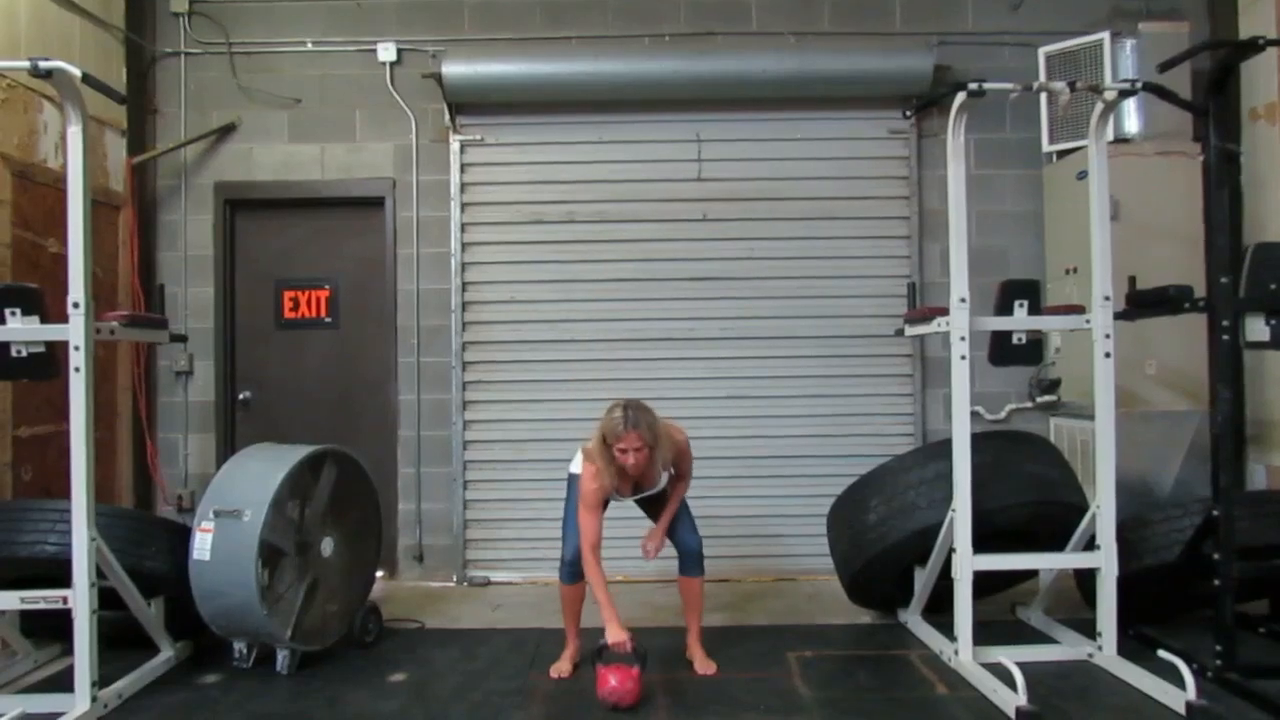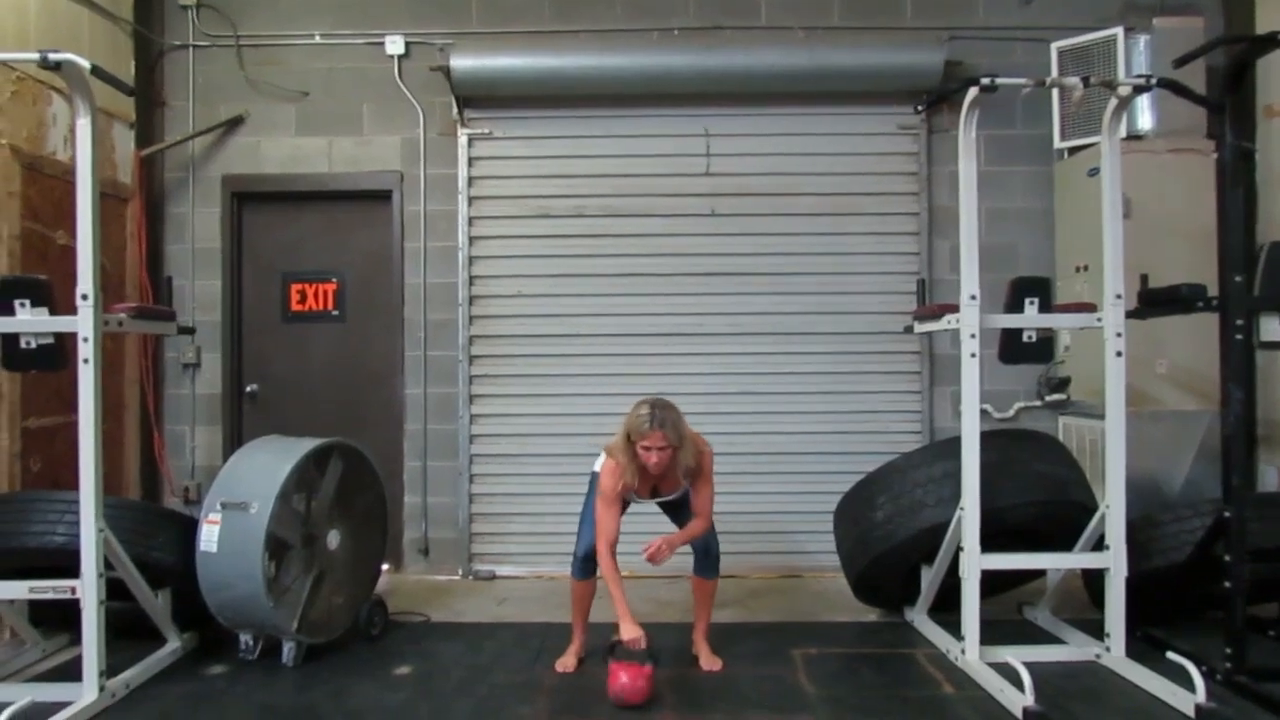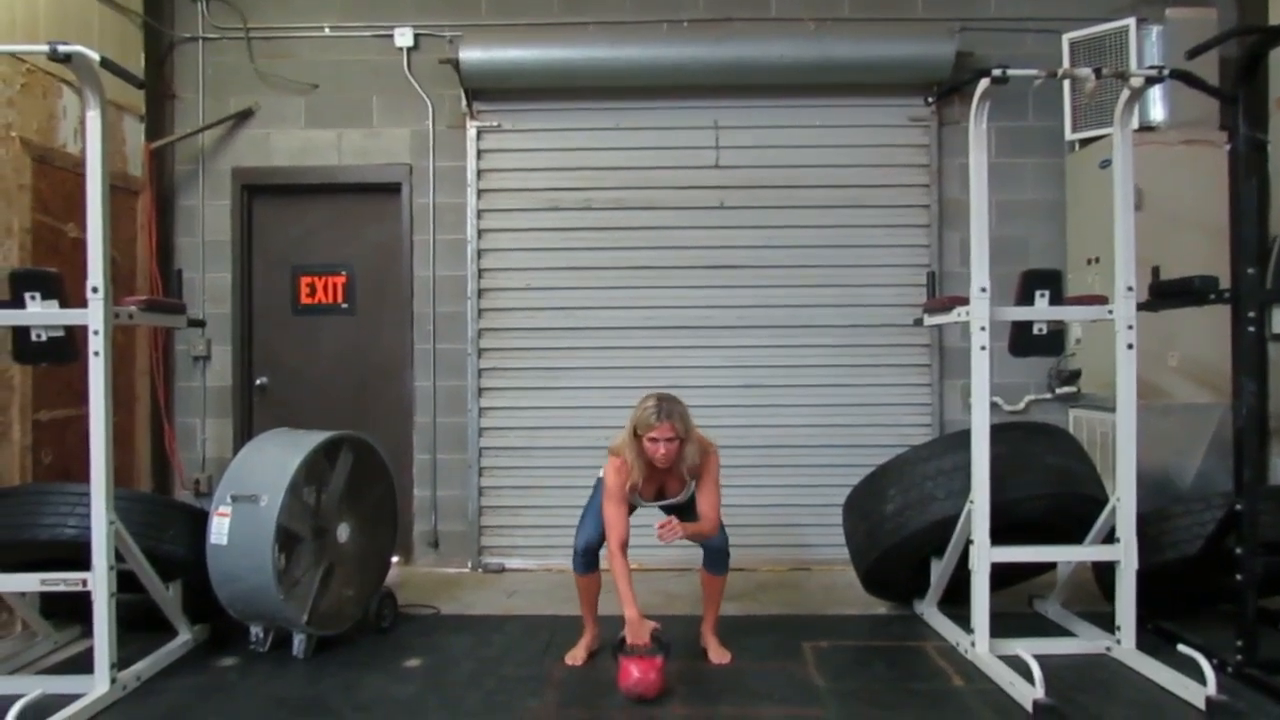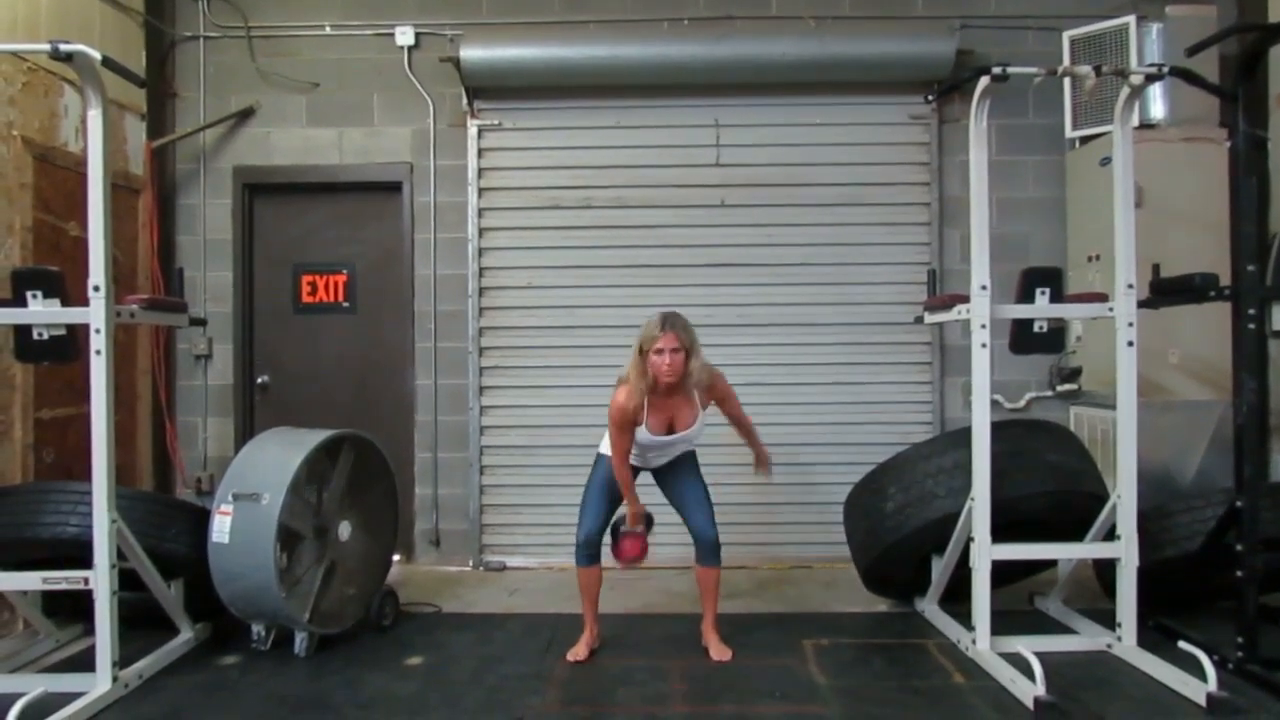
dt=0.7s
person 1, frame 1
left shoulder: (675, 442)
right shoulder: (594, 468)
left elbow: (681, 478)
right elbow: (590, 553)
left wrist: (661, 526)
right wrist: (611, 621)
left hip: (653, 484)
right hip: (596, 481)
left knee: (691, 547)
right knee: (572, 556)
left ankle: (694, 644)
right ankle: (572, 647)
person 1, frame 2
left shoulder: (699, 453)
right shoulder: (615, 467)
left elbow: (703, 519)
right elbow: (605, 549)
left wrist: (674, 541)
right wrist: (626, 619)
left hip: (676, 488)
right hip: (619, 482)
left knee: (709, 550)
right knee: (585, 551)
left ankle: (700, 640)
right ankle: (577, 643)
person 1, frame 3
left shoulder: (704, 454)
right shoulder: (620, 464)
left elbow: (711, 524)
right elbow: (616, 547)
left wrist: (684, 528)
right wrist: (632, 616)
left hip: (679, 496)
right hip: (623, 486)
left knee: (718, 545)
right knee: (585, 546)
left ankle: (709, 633)
right ankle: (590, 634)
person 1, frame 4
left shoulder: (707, 382)
right shoulder: (627, 396)
left elbow: (738, 418)
right elbow: (620, 457)
left wrist: (758, 451)
right wrist: (632, 507)
left hip: (676, 459)
right hip: (621, 458)
left knee: (707, 536)
right knee: (587, 537)
left ankle: (709, 629)
right ankle: (590, 632)
